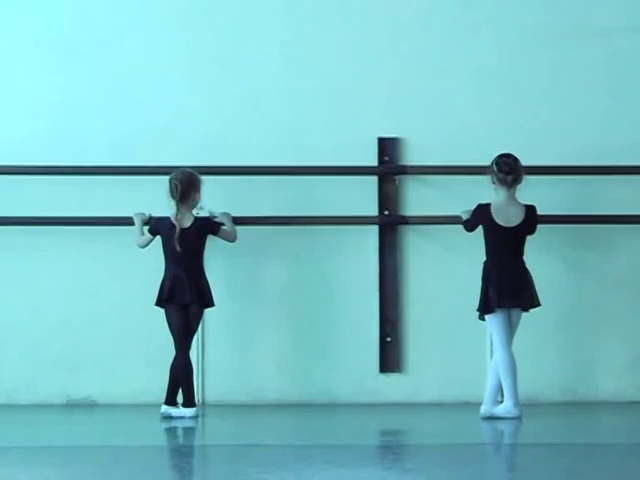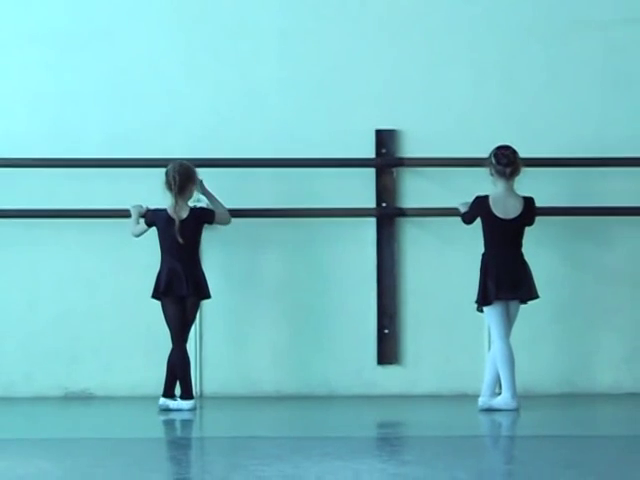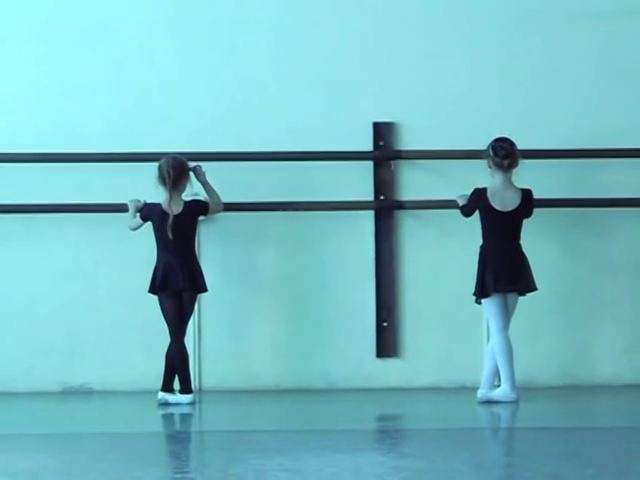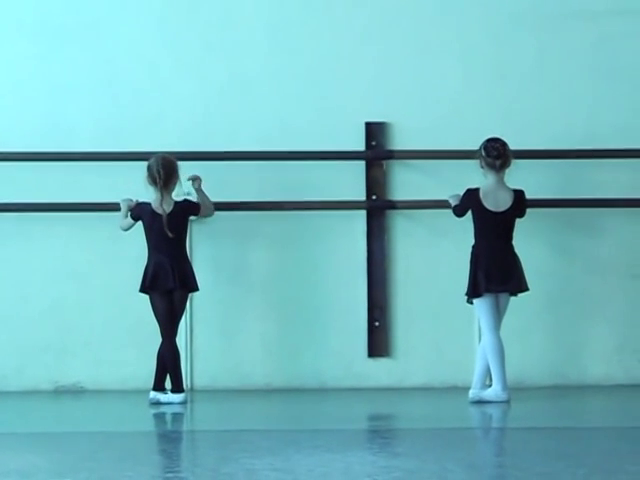
dt=0.3s
person 1, frame 1
left shoulder: (484, 211)
right shoulder: (529, 212)
left elbow: (469, 226)
left wrist: (465, 216)
left hip: (494, 282)
right hip: (518, 282)
left knee: (501, 345)
right knee: (502, 345)
left ankle: (511, 404)
right ankle: (489, 403)
person 1, frame 2
left shoulder: (482, 203)
right shoulder: (527, 204)
left elbow: (467, 219)
left wrist: (463, 208)
left hip: (493, 274)
right hip: (516, 274)
left knee: (499, 337)
right knee: (500, 338)
left ankle: (509, 396)
right ankle: (487, 395)
person 1, frame 3
left shoulder: (480, 195)
right shoulder: (525, 196)
left elbow: (466, 212)
left wrist: (462, 200)
left hip: (491, 267)
right hip: (514, 266)
left knee: (498, 329)
right knee: (498, 330)
left ankle: (508, 388)
right ankle: (486, 387)
person 1, frame 4
left shoulder: (473, 196)
right shoulder: (517, 197)
left elbow: (458, 211)
left wrist: (454, 200)
left hip: (482, 267)
right hip: (506, 267)
left knee: (489, 330)
right knee: (490, 330)
left ankle: (500, 388)
right ankle: (477, 387)
person 2, frame 1
left shoulder: (161, 224)
right shoulder: (204, 224)
left elbow: (140, 243)
right elbow: (232, 237)
left wrist: (138, 222)
right wrist: (226, 219)
left hip: (172, 291)
right hip: (196, 291)
left knee: (181, 349)
right knee: (183, 349)
left ankle: (188, 405)
right ankle: (170, 403)
person 2, frame 2
left shoulder: (158, 216)
right shoulder: (199, 214)
left elbow: (135, 232)
right elbow: (226, 218)
left wrist: (136, 214)
right wrist: (206, 192)
left hip: (169, 282)
right hip: (192, 282)
left knee: (178, 341)
right knee: (180, 341)
left ankle: (186, 397)
right ankle: (168, 395)
person 2, frame 3
left shoulder: (152, 210)
right shoulder: (193, 208)
left elbow: (132, 225)
right elbow: (219, 206)
left wrist: (133, 208)
right wrist: (203, 180)
left hip: (165, 277)
right hip: (189, 277)
left knee: (176, 335)
right knee: (178, 335)
left ankle: (186, 391)
right ankle: (167, 390)
person 2, frame 4
left shoulder: (143, 210)
right shoulder: (186, 207)
left elbow: (123, 226)
right elbow: (210, 210)
left wrist: (125, 208)
right wrist: (198, 188)
left hip: (156, 276)
right hip: (180, 276)
left knee: (167, 335)
right knee: (169, 335)
left ankle: (177, 390)
right ankle: (158, 389)
